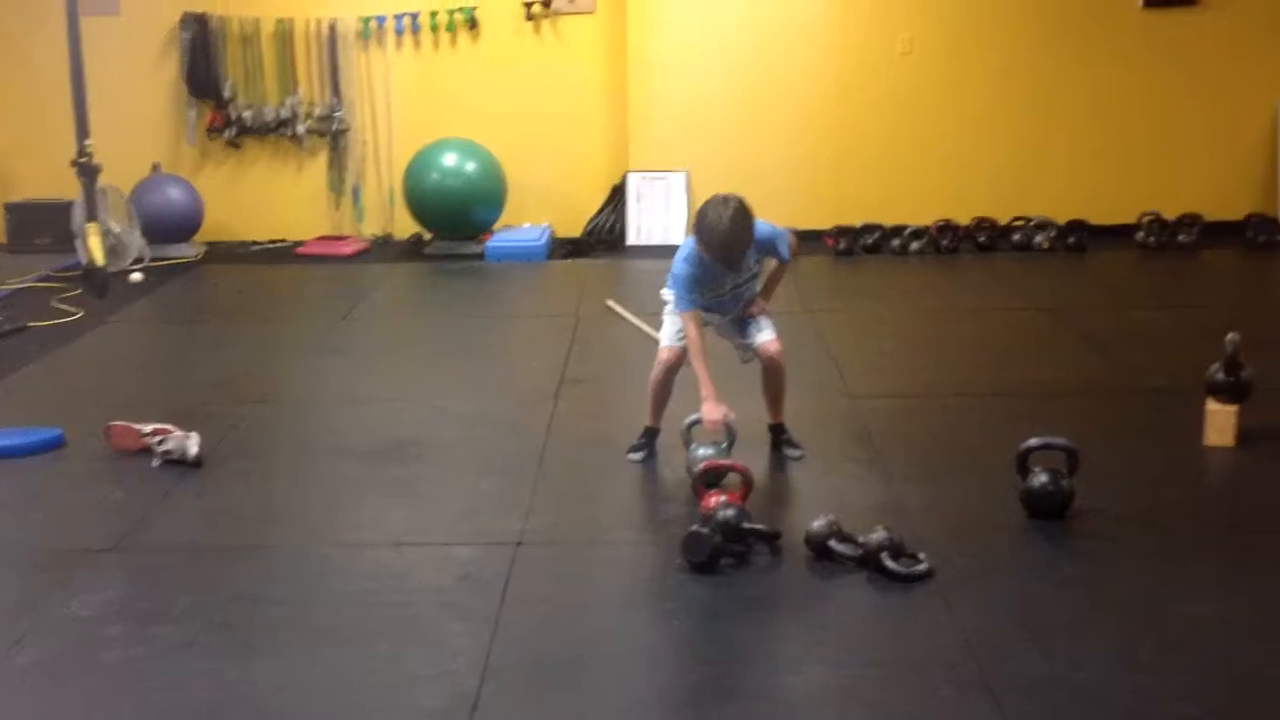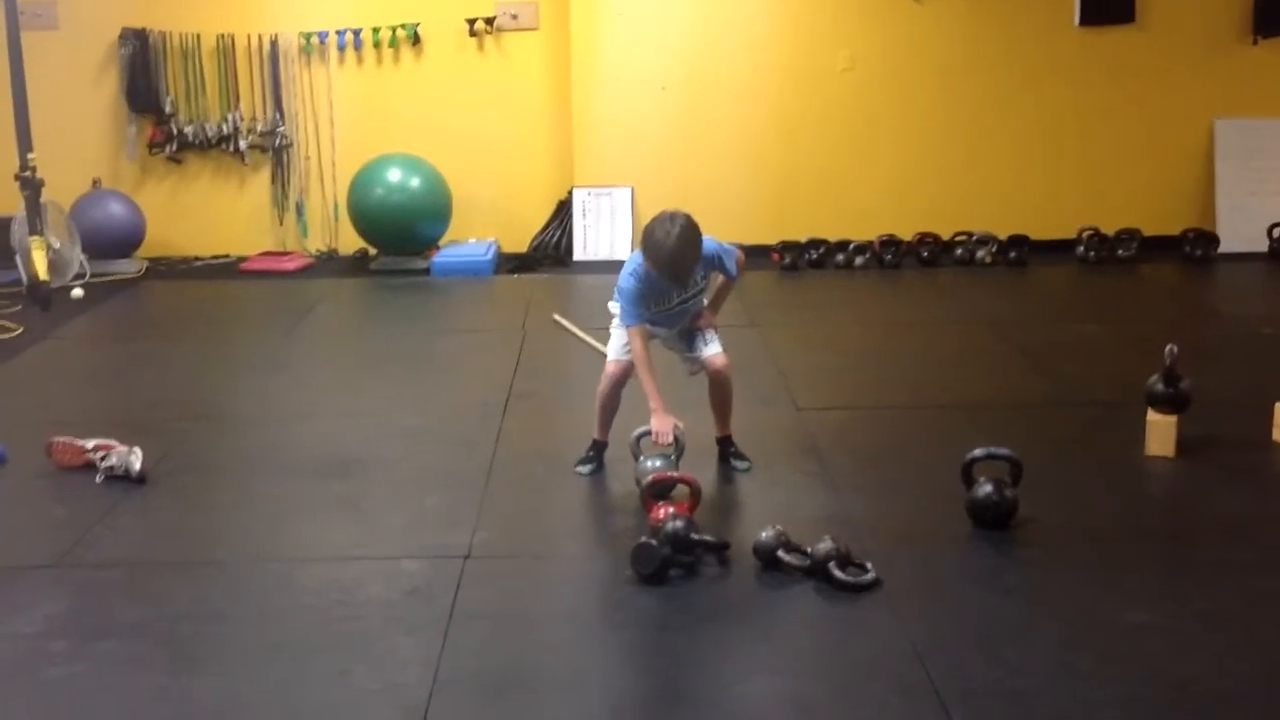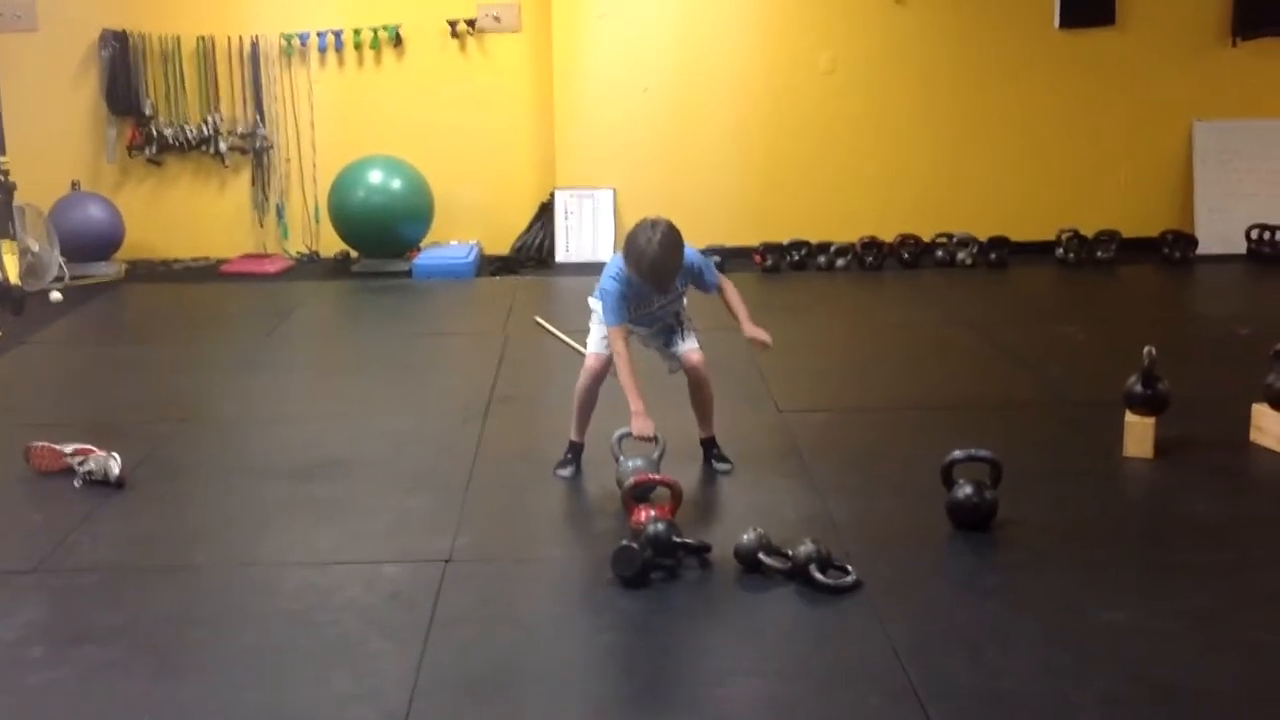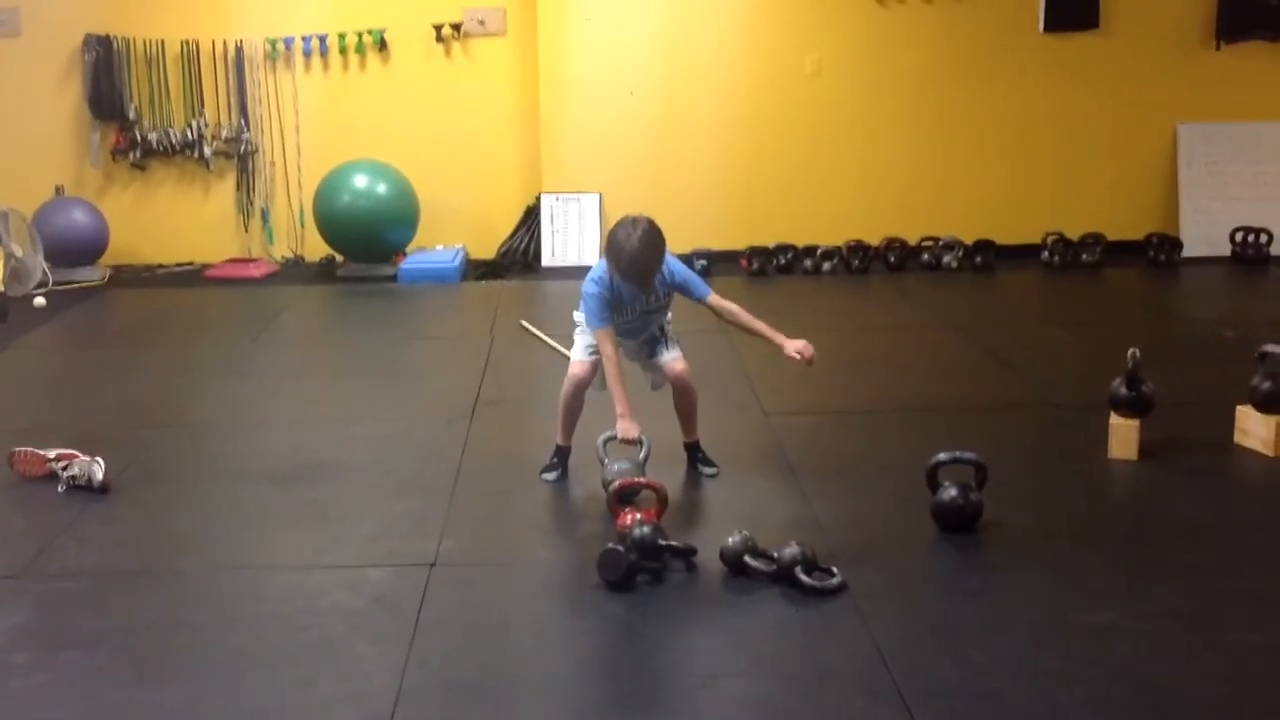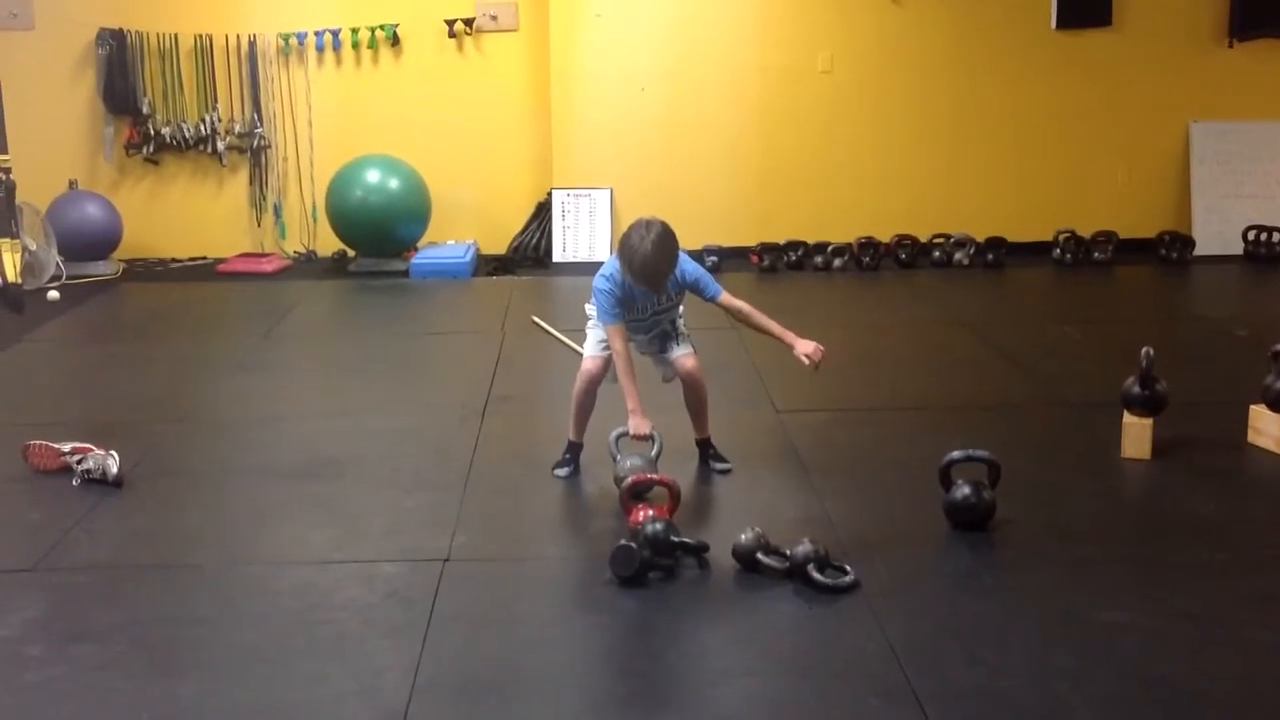
dt=1s
person 1, frame 1
left shoulder: (763, 235)
right shoulder: (686, 262)
left elbow: (790, 245)
right elbow: (693, 330)
left wrist: (764, 296)
right wrist: (709, 397)
left hip: (741, 303)
right hip: (689, 304)
left knee: (772, 353)
right knee: (667, 359)
left ankle: (778, 430)
right ankle: (650, 433)
person 1, frame 2
left shoulder: (709, 251)
right shoulder: (633, 276)
left elbow: (738, 260)
right elbow: (638, 344)
left wrist: (712, 310)
right wrist: (658, 410)
left hip: (688, 317)
right hip: (637, 318)
left knee: (719, 367)
right knee: (614, 372)
left ankle: (725, 443)
right ankle: (598, 445)
person 1, frame 3
left shoulder: (690, 260)
right shoulder: (615, 278)
left elbow: (722, 284)
right elbow: (622, 349)
left wrist: (747, 325)
right wrist: (637, 412)
left hip: (666, 318)
right hip: (613, 314)
left knee: (696, 364)
right knee: (594, 368)
left ankle: (709, 444)
right ankle: (574, 447)
person 1, frame 4
left shoulder: (670, 269)
right shoulder: (597, 284)
left elbow: (722, 307)
right elbow: (608, 351)
left wrist: (783, 342)
right wrist: (624, 416)
left hip: (650, 329)
right hip: (599, 328)
left knee: (681, 374)
right knee: (578, 376)
left ankle: (694, 449)
right ankle: (561, 452)
person 1, frame 5
left shoulder: (684, 268)
right shoulder: (607, 281)
left elbow: (735, 307)
right elbow: (619, 347)
left wrist: (794, 341)
right wrist: (635, 412)
left hip: (662, 324)
right hip: (611, 323)
left knee: (691, 370)
right knee: (591, 372)
left ankle: (705, 445)
right ankle: (573, 449)
